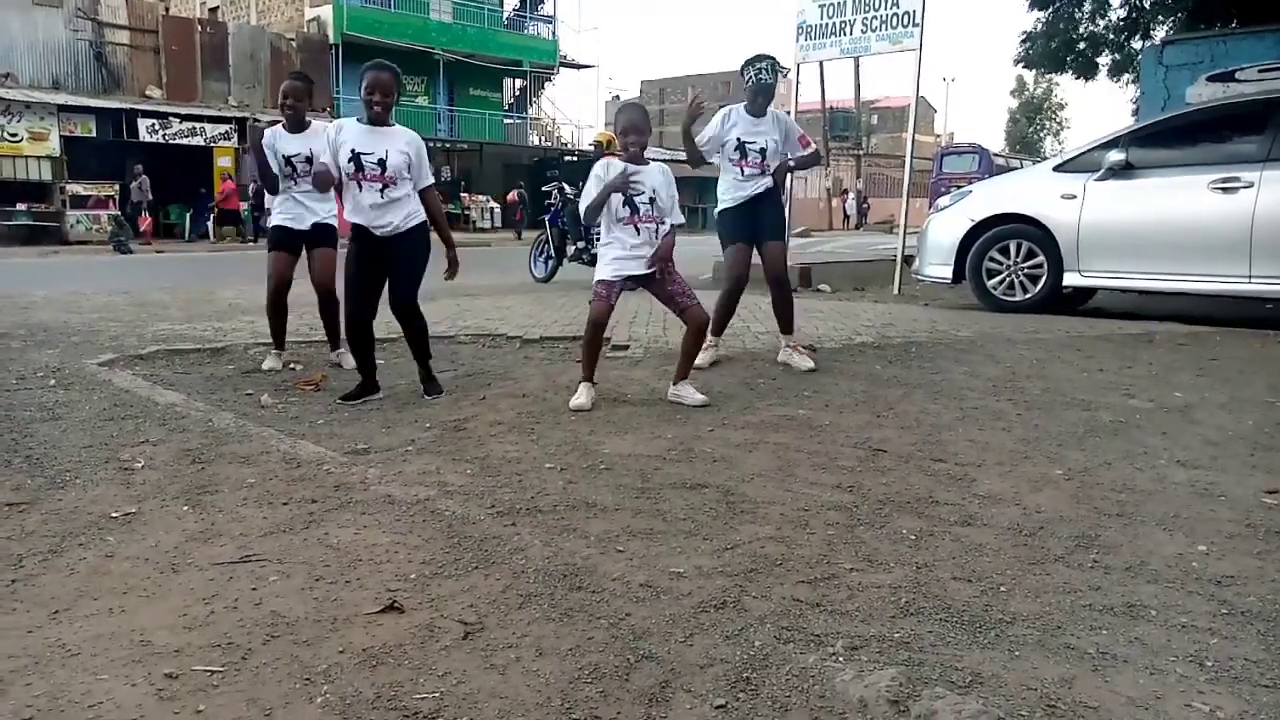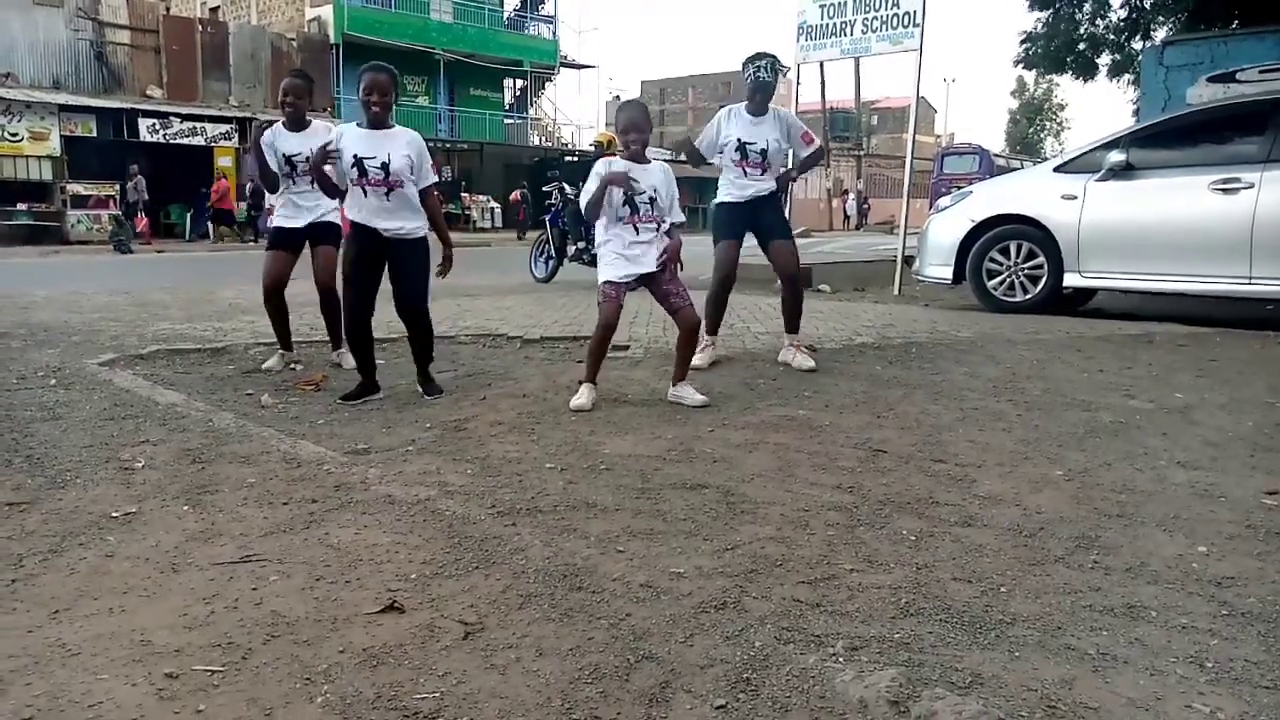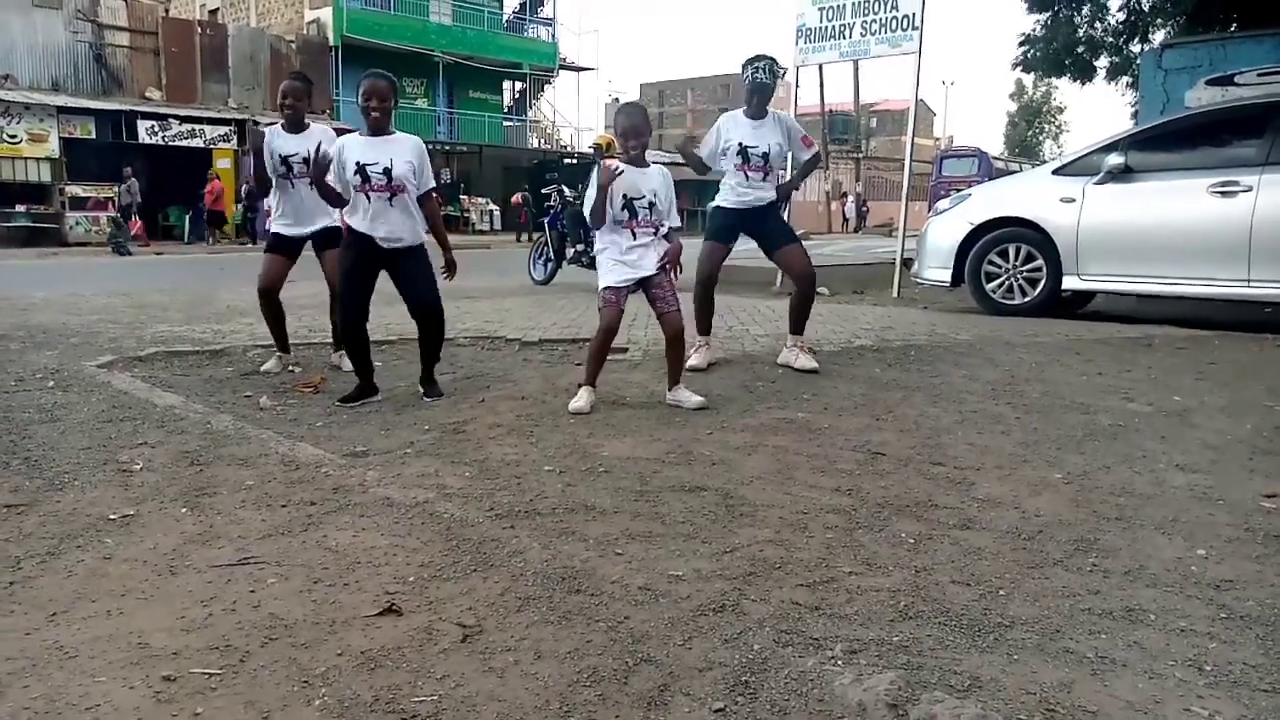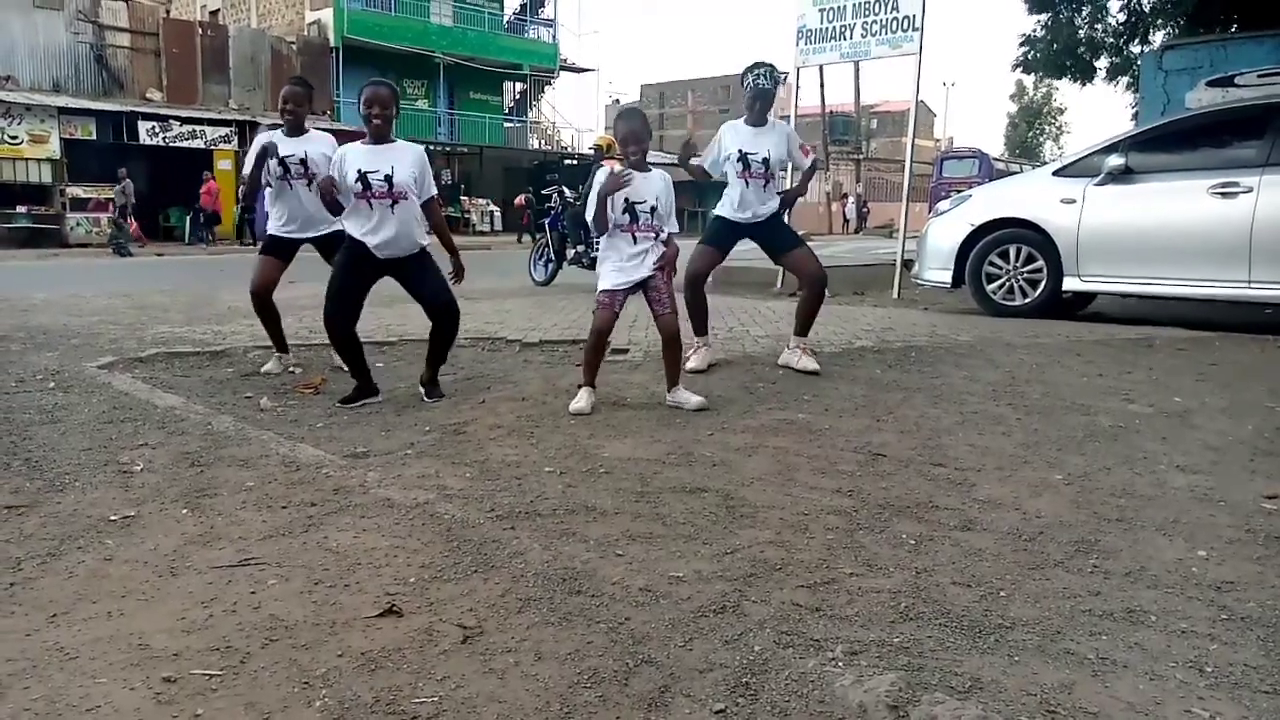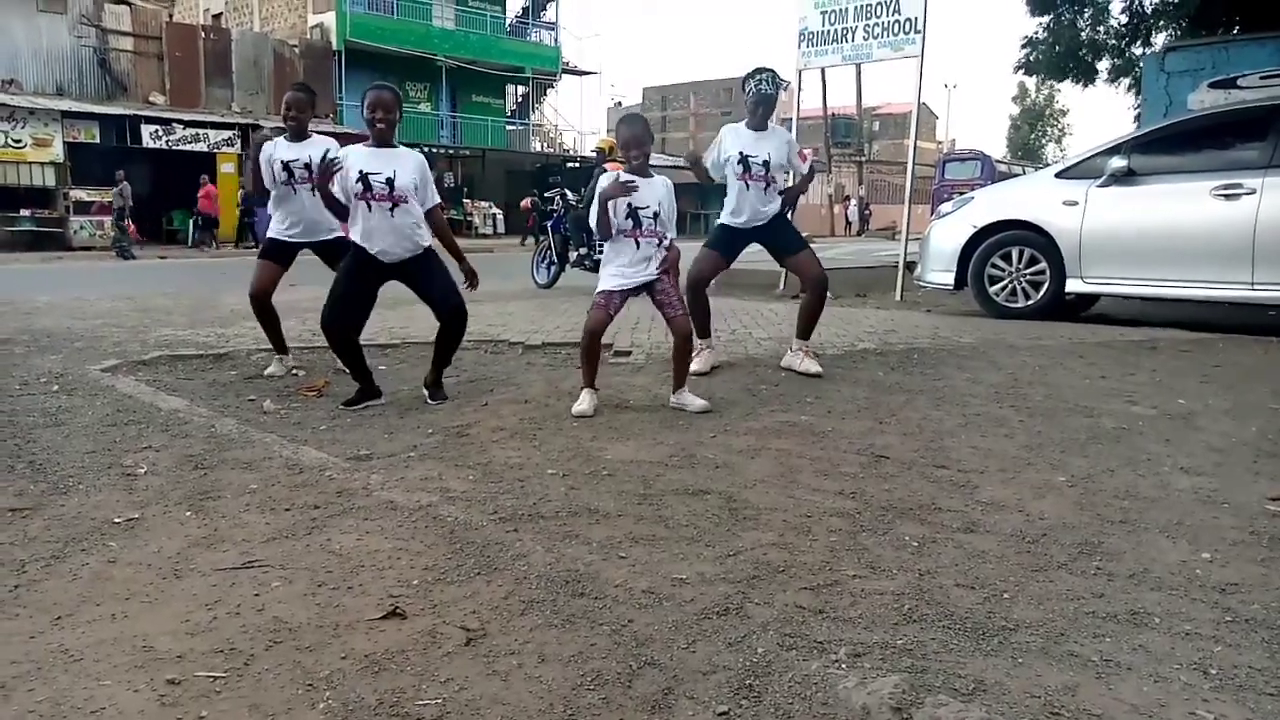
dt=0.1s
person 1, frame 1
left shoulder: (410, 139)
right shoulder: (341, 130)
left elbow: (428, 194)
right elbow: (338, 187)
left wrist: (450, 245)
right wrist: (324, 177)
left hip: (409, 233)
right hip: (365, 236)
left knee: (404, 303)
right knee: (358, 312)
left ankle: (427, 374)
right ankle: (369, 380)
person 1, frame 2
left shoulder: (411, 140)
right shoulder: (342, 136)
left elbow: (428, 195)
right elbow: (337, 192)
left wrist: (446, 243)
right wrist: (316, 170)
left hip: (409, 237)
right hip: (363, 236)
left knee: (413, 307)
right knee: (355, 313)
left ankle: (425, 374)
right ankle: (368, 381)
person 1, frame 3
left shoulder: (412, 145)
right shoulder: (343, 146)
left elbow: (427, 200)
right elbow: (338, 200)
left wrist: (446, 248)
right wrist: (317, 175)
left hip: (407, 245)
right hip: (361, 243)
left knee: (430, 311)
right knee: (350, 317)
left ankle: (427, 376)
right ankle: (366, 383)
person 1, frame 4
left shoulder: (414, 154)
right shoulder: (346, 154)
left elbow: (431, 208)
right elbow: (339, 208)
left wrist: (454, 254)
right wrist: (325, 193)
left hip: (411, 252)
right hip: (360, 249)
left knee: (447, 312)
right knee: (336, 319)
left ankle: (430, 377)
right ankle: (365, 384)
person 1, frame 5
left shoulder: (414, 160)
right shoulder: (347, 157)
left elbow: (434, 215)
right elbow: (340, 213)
left wrist: (462, 260)
right wrist: (322, 187)
left hip: (416, 254)
right hip: (365, 255)
left knee: (455, 313)
right knee: (335, 322)
left ankle: (434, 379)
right ankle: (368, 386)
person 2, frame 1
left shoulder: (782, 122)
right shoulder: (727, 116)
left elbow: (813, 155)
right elbow: (696, 160)
left wrist: (788, 165)
right wrist: (686, 128)
left hip: (767, 199)
right hip: (732, 204)
left knee: (776, 275)
right knee: (736, 277)
left ankle: (789, 345)
right ankle: (712, 343)
person 2, frame 2
left shoulder: (784, 119)
right shoulder: (727, 116)
left elbow: (817, 152)
right elbow: (698, 159)
left wrist: (792, 173)
right wrist: (686, 148)
left hip: (767, 200)
right hip: (730, 202)
left knee: (791, 274)
right knee: (723, 274)
left ankle: (791, 344)
right ankle: (709, 342)
person 2, frame 3
left shoulder: (784, 123)
right shoulder: (727, 122)
left elbow: (814, 156)
right elbow: (703, 165)
left wrist: (793, 183)
right wrist: (686, 154)
left hip: (766, 210)
right hip: (727, 208)
left knee: (805, 275)
right knee: (705, 274)
left ankle: (793, 346)
right ankle: (703, 344)
person 2, frame 4
left shoulder: (783, 132)
right shoulder: (728, 131)
left elbow: (810, 164)
right elbow: (707, 175)
left wrist: (799, 188)
right wrist: (685, 162)
left hip: (769, 217)
right hip: (729, 216)
left knee: (817, 278)
right knee: (693, 276)
left ankle: (796, 348)
right ankle: (702, 346)
person 2, frame 5
left shoulder: (782, 137)
right shoulder: (728, 134)
left elbow: (807, 170)
right elbow: (710, 178)
left wrist: (799, 184)
right wrist: (694, 165)
left hip: (774, 220)
right hip: (733, 222)
left knee: (817, 281)
right knee: (694, 280)
left ankle: (798, 350)
right ankle: (705, 348)
person 3, frame 1
left shoulder: (662, 172)
right shoulder: (605, 168)
left elbow: (673, 221)
right elbow: (589, 219)
left wrist: (667, 242)
right wrist: (609, 188)
left hip: (655, 260)
right hip: (616, 259)
left knee: (699, 320)
right knee: (596, 318)
left ankle: (679, 384)
right ankle: (586, 384)
person 3, frame 2
left shoulder: (663, 171)
right shoulder: (606, 166)
left elbow: (673, 220)
right elbow: (589, 215)
left wrist: (675, 240)
right wrist: (606, 185)
left hip: (655, 259)
right hip: (617, 258)
left knee: (691, 321)
right knee: (607, 321)
left ankle: (678, 385)
right ankle: (588, 385)
person 3, frame 3
left shoulder: (662, 174)
right shoulder: (606, 170)
left elbow: (670, 224)
right elbow: (596, 223)
left wrist: (674, 243)
right wrist: (602, 188)
left hip: (654, 261)
right hip: (616, 262)
left knee: (674, 327)
right knee: (609, 325)
left ankle: (675, 388)
right ankle: (587, 387)
person 3, frame 4
left shoulder: (663, 179)
right shoulder: (607, 176)
right elbow: (599, 228)
left wrist: (672, 247)
right wrist: (603, 194)
left hip: (653, 264)
right hip: (616, 266)
left knee: (671, 329)
right knee: (601, 326)
left ankle: (674, 390)
right ankle: (587, 388)
person 3, frame 5
left shoulder: (665, 185)
right shoulder: (611, 181)
right elbow: (604, 234)
left wrist: (674, 251)
right wrist: (604, 200)
left hip: (656, 269)
right hip: (619, 270)
left knee: (683, 329)
right knee: (593, 326)
left ankle: (679, 391)
right ankle: (588, 390)
person 4, frame 1
left shoulder: (326, 132)
right shoulder: (270, 136)
left elbow: (331, 182)
right elbow: (272, 188)
left wrist: (328, 178)
right wrist: (255, 148)
left hip: (321, 217)
right hip: (286, 219)
left knee: (324, 284)
right knee: (277, 285)
left ankle: (337, 348)
right ankle: (278, 349)
person 4, frame 2
left shoulder: (327, 131)
right shoulder: (270, 135)
right elbow: (272, 186)
right wrist: (256, 146)
left hip: (324, 215)
right hip: (287, 219)
left knee: (326, 284)
right knee: (271, 284)
left ankle: (338, 348)
right ankle: (285, 349)
person 4, frame 3
left shoulder: (325, 134)
right shoulder: (268, 136)
right elbow: (262, 190)
right wrist: (255, 151)
left hip: (325, 221)
right hip: (285, 225)
left knee: (340, 285)
right knee: (266, 288)
left ankle: (340, 349)
right ankle: (282, 352)
person 4, frame 4
left shoulder: (325, 141)
right shoulder: (264, 141)
right elbow: (249, 194)
right wrist: (260, 158)
left hip: (326, 225)
right hip: (282, 227)
right knee: (259, 290)
right ankle: (281, 353)
person 4, frame 5
left shoulder: (328, 145)
right shoulder: (269, 148)
right elbow: (260, 198)
right wrist: (255, 157)
left hip: (328, 230)
right hip: (284, 232)
right knee: (258, 294)
right ankle: (281, 355)
